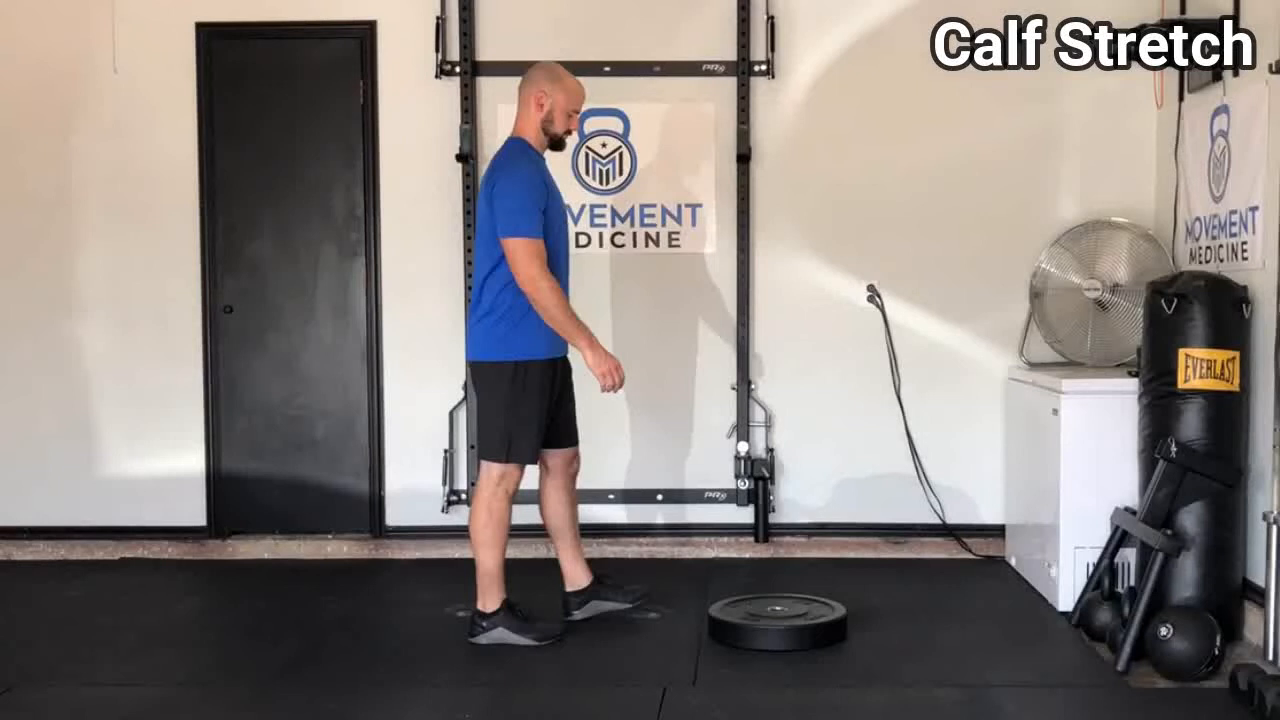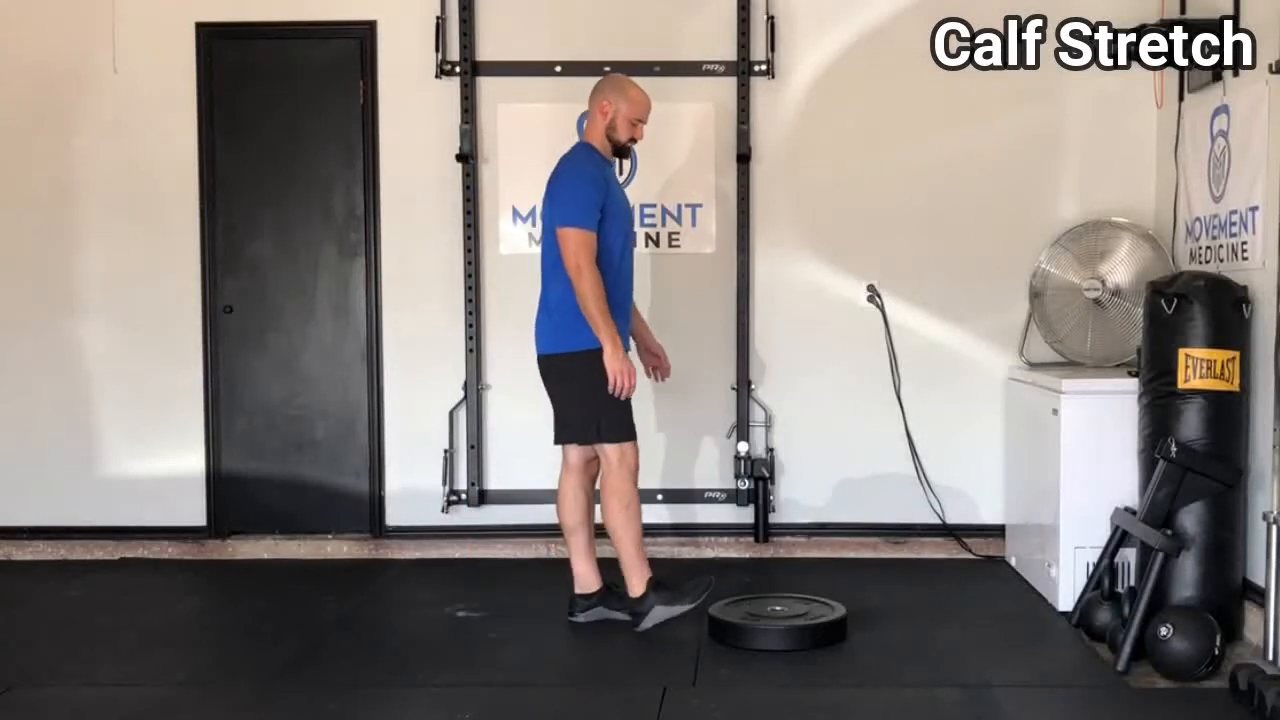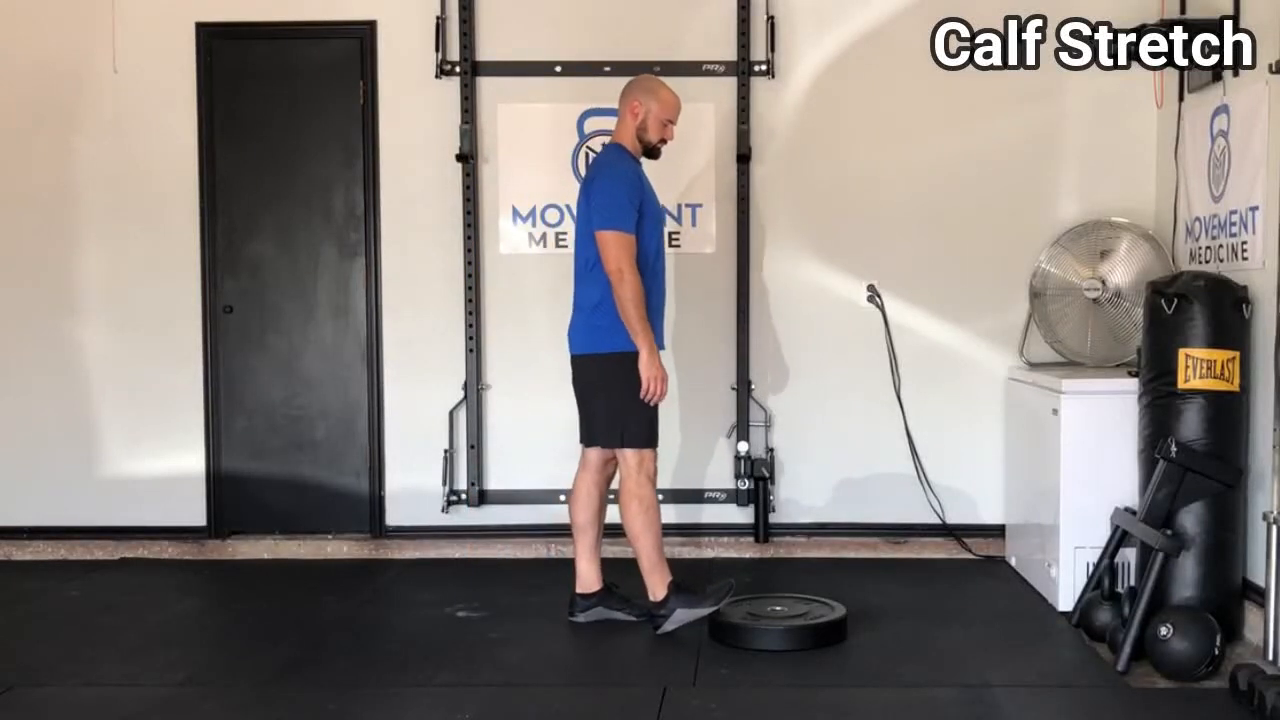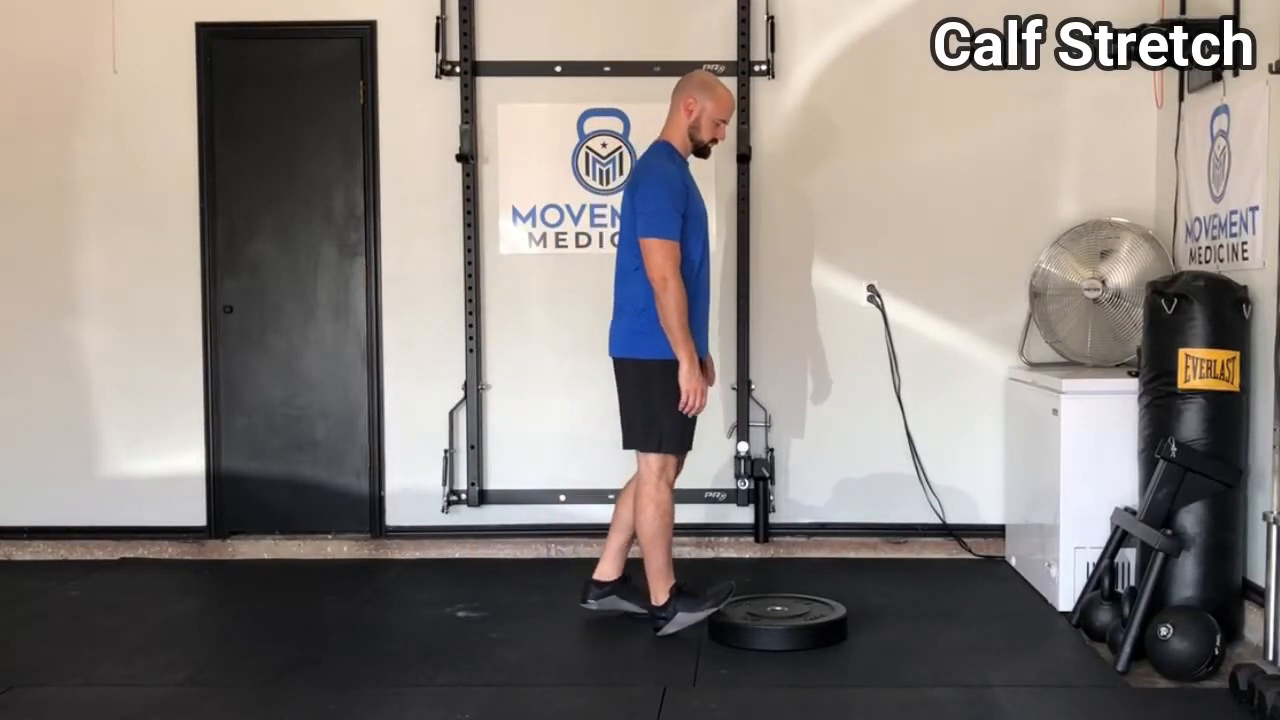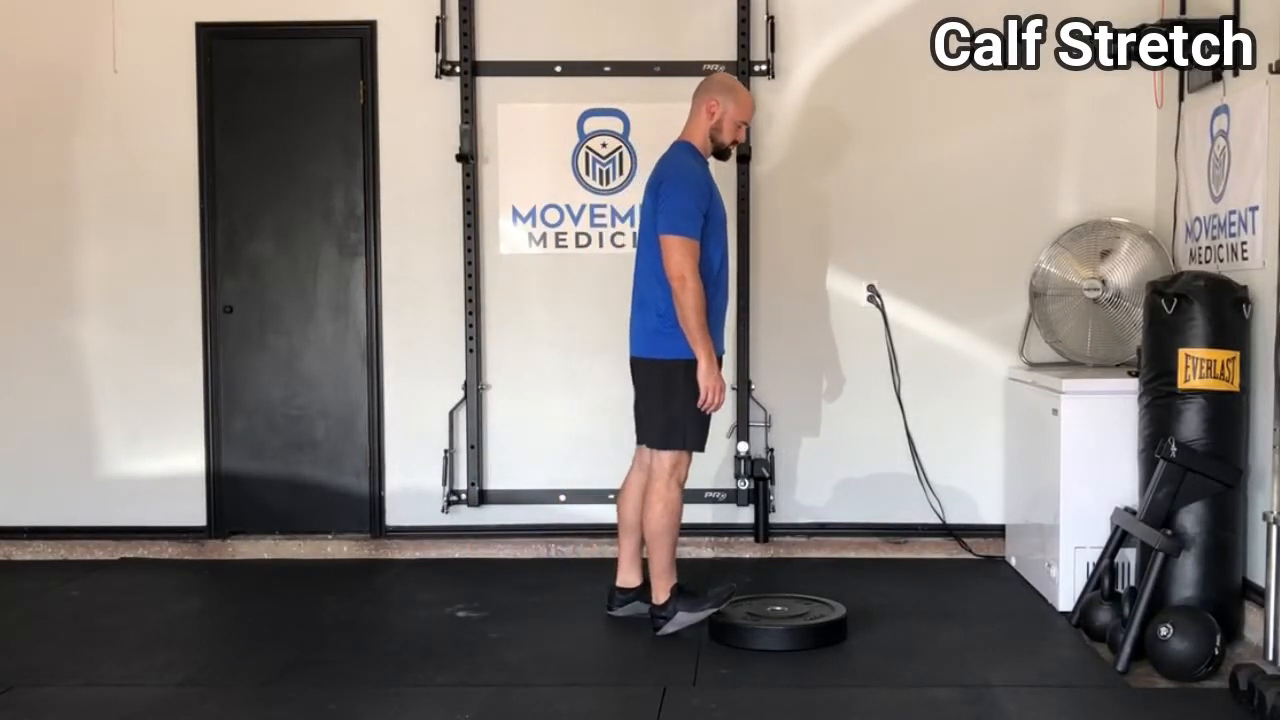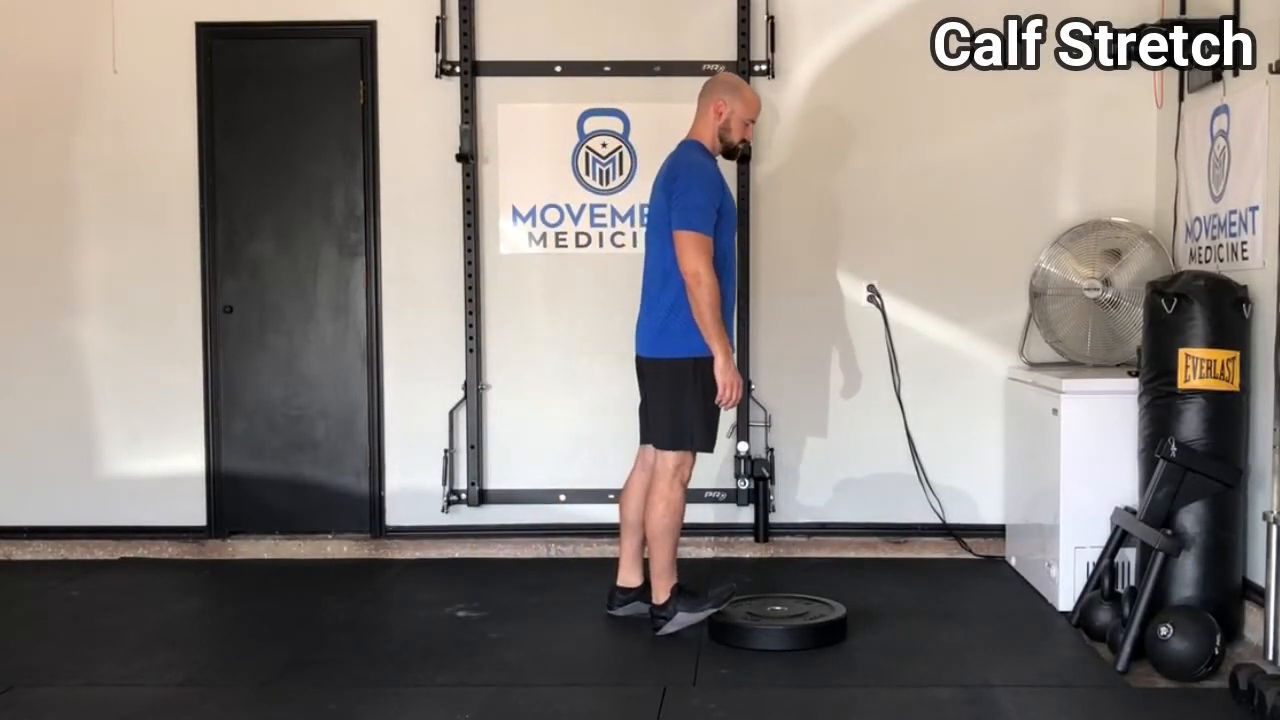
dt=0.7s
person 1, frame 1
left shoulder: (528, 167)
right shoulder: (517, 172)
right elbow: (530, 276)
right wrist: (589, 346)
left hip: (538, 351)
right hip: (511, 353)
left knee: (562, 463)
right knee: (501, 477)
left ankle: (580, 587)
right ankle: (490, 612)
person 1, frame 2
left shoulder: (598, 173)
right shoulder: (579, 172)
right elbow: (579, 268)
left wrist: (643, 336)
right wrist: (613, 347)
left hip: (580, 344)
right hip: (578, 345)
left knee: (581, 461)
right knee: (618, 459)
left ankle: (588, 591)
right ankle: (641, 592)
person 1, frame 3
left shoulder: (620, 172)
right shoulder: (616, 173)
right elbow: (619, 269)
left wrist: (641, 348)
right wrist: (648, 351)
left hip: (604, 346)
right hip: (615, 348)
left knee: (598, 463)
right knee: (637, 467)
left ankle: (589, 591)
right ankle: (664, 596)
person 1, frame 4
left shoulder: (669, 171)
right shoulder: (661, 175)
right elbow: (664, 278)
left wrist: (696, 351)
right wrist: (688, 360)
left hip: (653, 349)
right hip: (656, 352)
left knee: (658, 468)
right knee: (659, 471)
left ankle: (608, 578)
right ankle: (665, 601)
person 1, frame 5
left shoulder: (680, 169)
right shoulder: (685, 174)
right elbow: (682, 275)
left wrist: (700, 354)
right wrist: (707, 359)
left hip: (659, 347)
right hip: (676, 351)
left knee: (648, 464)
right knee: (668, 469)
left ankle: (628, 586)
right ankle: (666, 600)
person 1, frame 6
left shoulder: (683, 165)
right shoulder: (697, 172)
right elbow: (696, 270)
left wrist: (711, 350)
right wrist: (723, 355)
left hip: (663, 344)
right hip: (683, 349)
left knee: (651, 463)
right knee: (672, 469)
left ankle: (629, 586)
right ankle: (665, 600)
